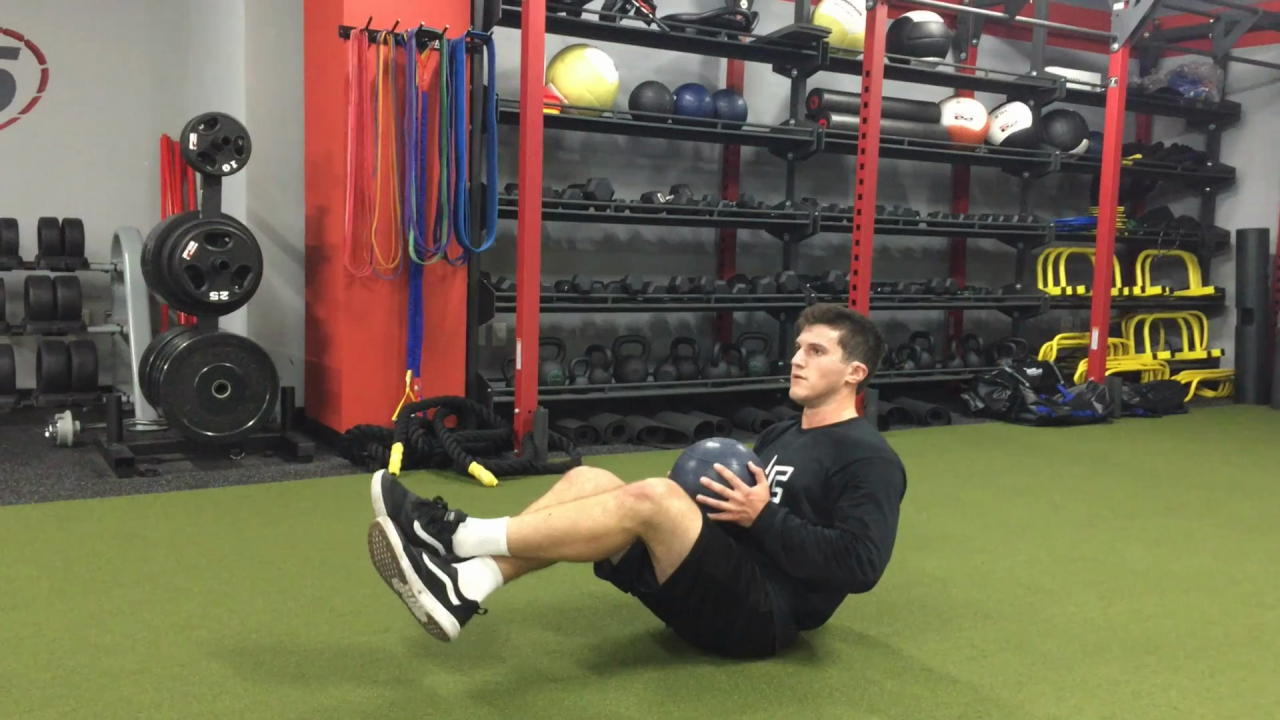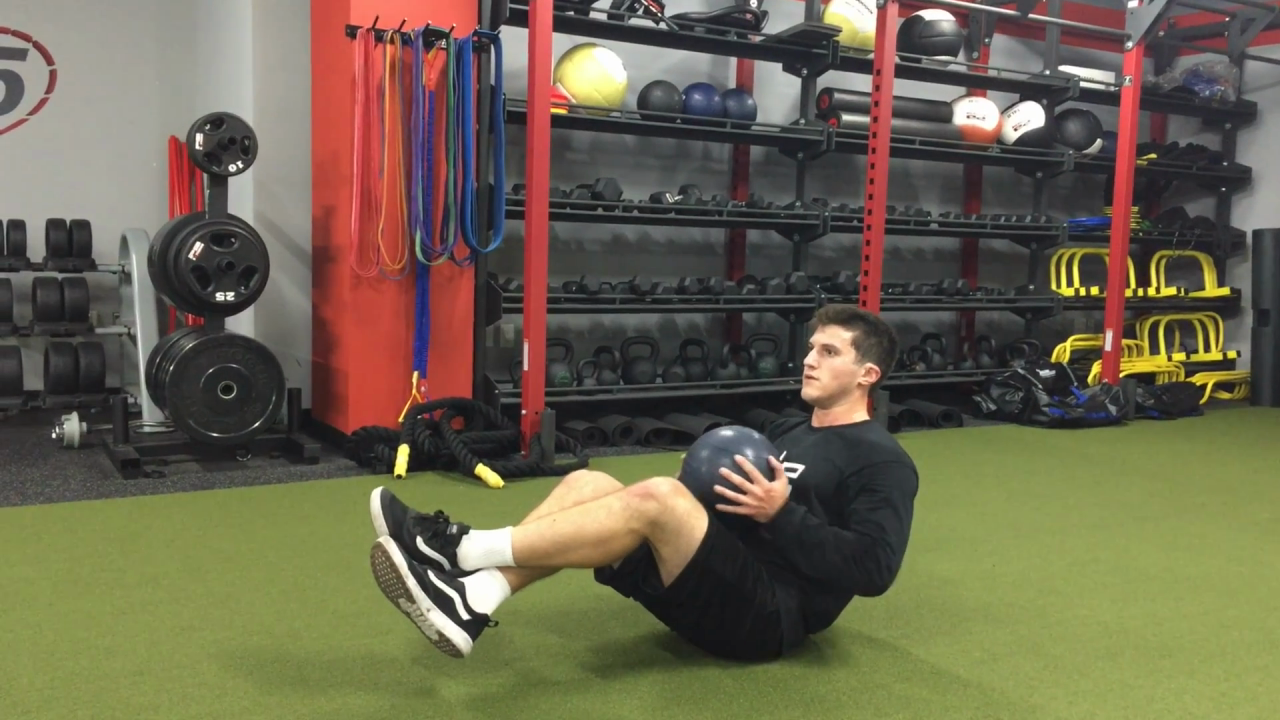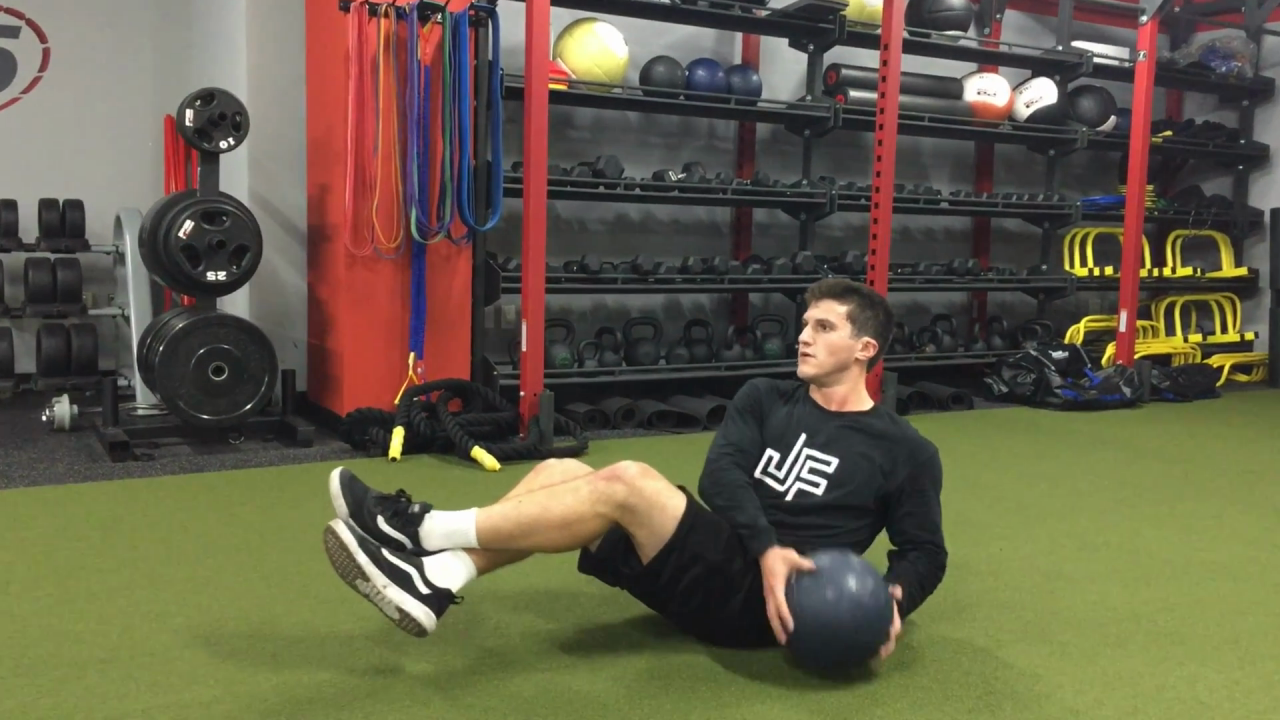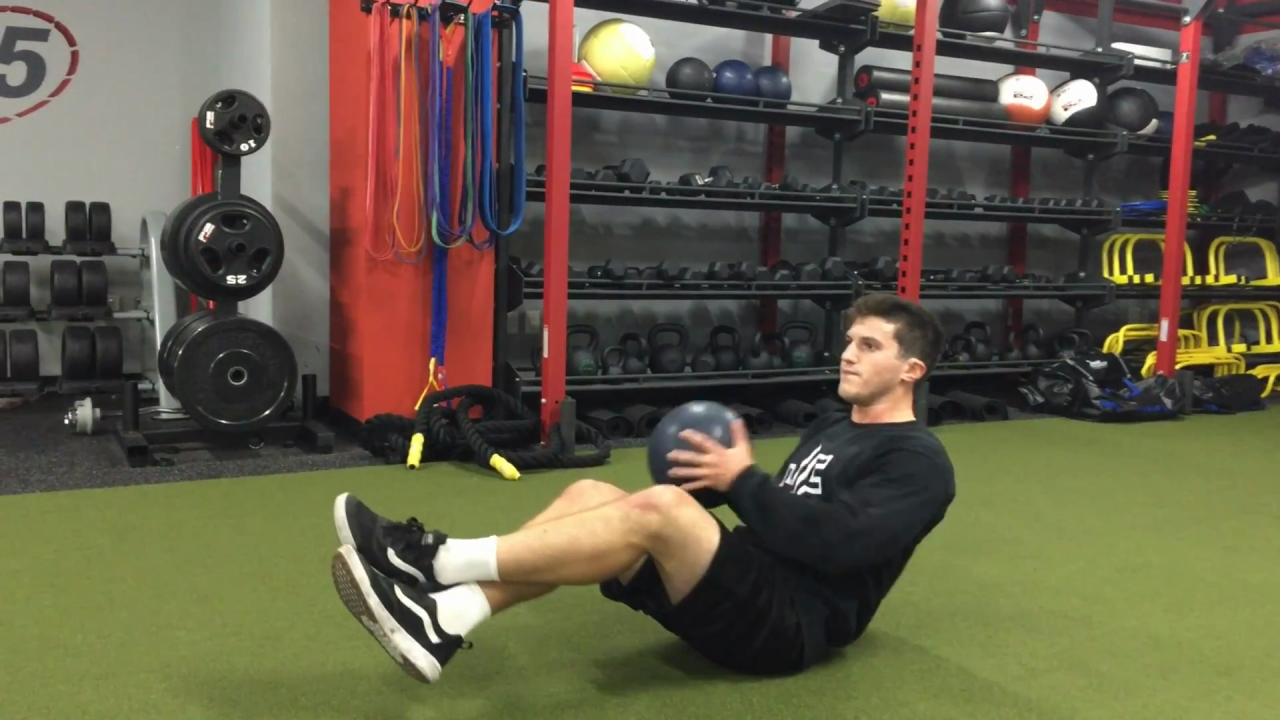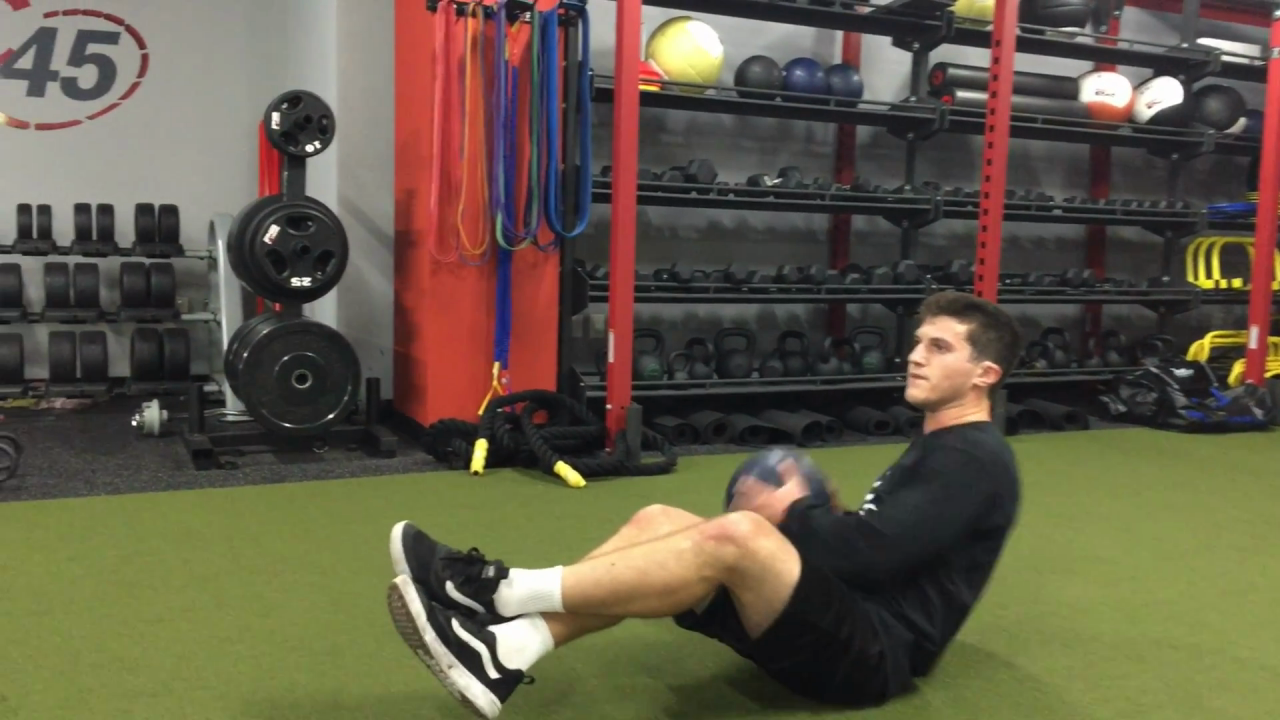
dt=0.7s
person 1, frame 1
left shoulder: (868, 459)
right shoulder: (781, 436)
left elbow: (859, 564)
left wrist: (763, 517)
right wrist: (707, 502)
left hip: (760, 613)
right hip: (713, 585)
left knee: (653, 497)
right knee: (588, 481)
left ankle: (463, 537)
right ankle: (462, 586)
person 1, frame 2
left shoulder: (881, 461)
right shoulder: (787, 432)
left elbow: (872, 569)
left wrist: (783, 515)
right wrist: (712, 494)
left hip: (768, 614)
right hip: (716, 586)
left knee: (658, 495)
right knee: (585, 484)
left ankle: (467, 549)
right ankle: (471, 600)
person 1, frame 3
left shoulder: (905, 452)
right shoulder: (764, 399)
left elbow: (925, 553)
right elbow: (722, 475)
left wrist: (891, 601)
right wrist: (766, 546)
left hip: (750, 596)
right hip: (705, 563)
left knee: (628, 480)
right knee: (562, 470)
left ankle: (432, 529)
right ankle: (432, 580)
person 1, frame 4
left shoulder: (918, 460)
right shoulder: (833, 428)
left elbow: (840, 545)
left wrist: (749, 479)
right wrist: (733, 477)
left hip: (789, 623)
right hip: (743, 586)
left knee: (660, 506)
right knee: (591, 495)
left ankle: (447, 561)
right ankle: (442, 620)
person 1, frame 5
left shoulder: (976, 461)
right shoulder: (936, 445)
left elbow: (869, 552)
left wrist: (792, 514)
right wrist: (798, 514)
left hip: (871, 650)
right hip: (829, 614)
left knee: (739, 532)
right knee: (659, 521)
left ankle: (509, 591)
right ankle: (504, 653)
